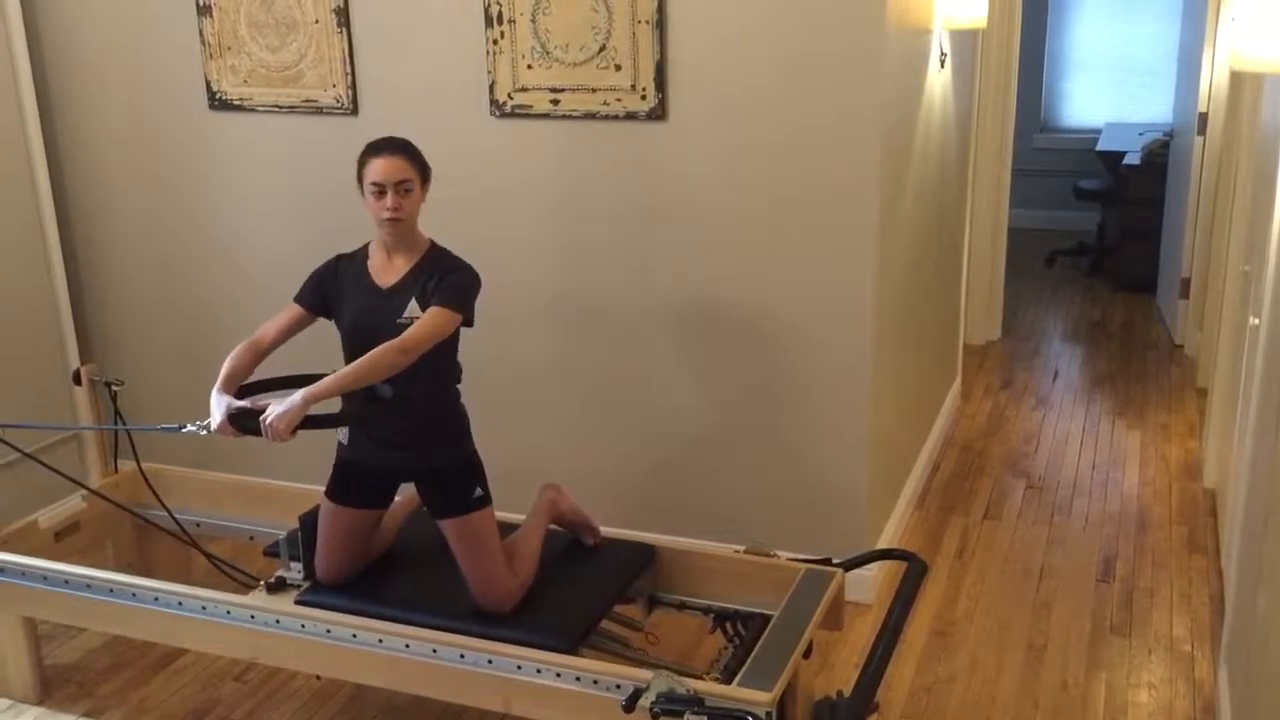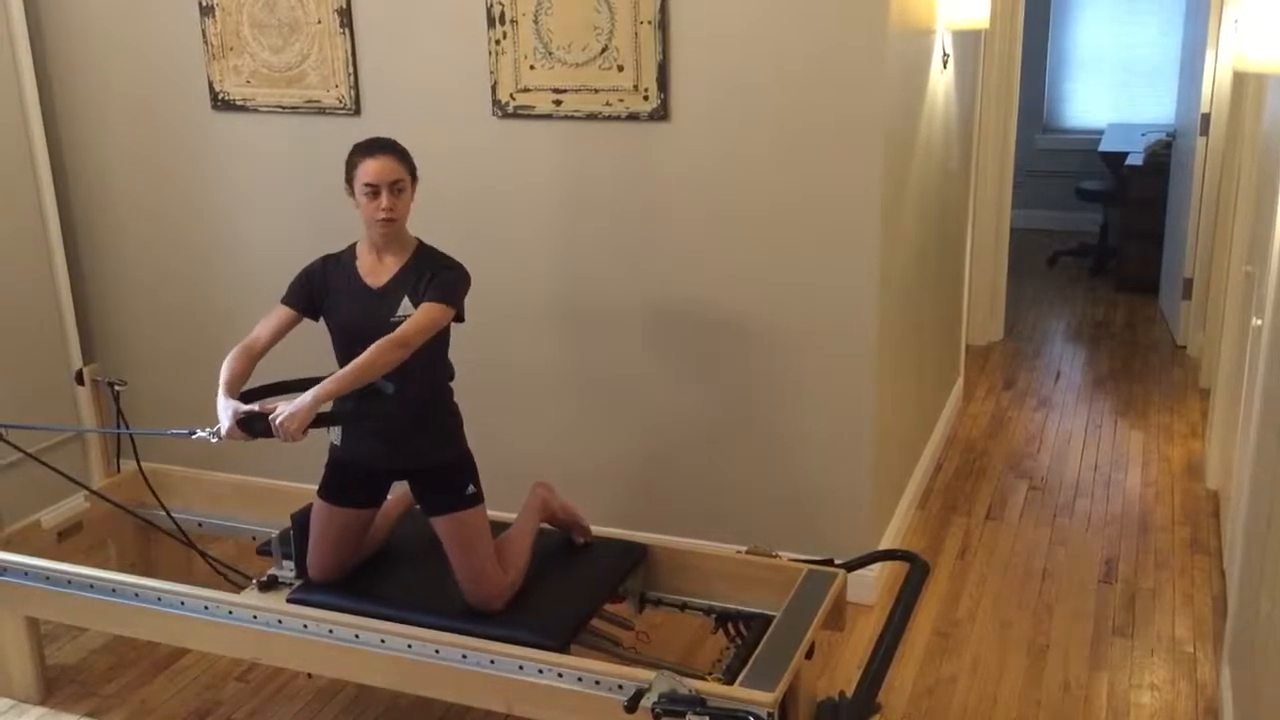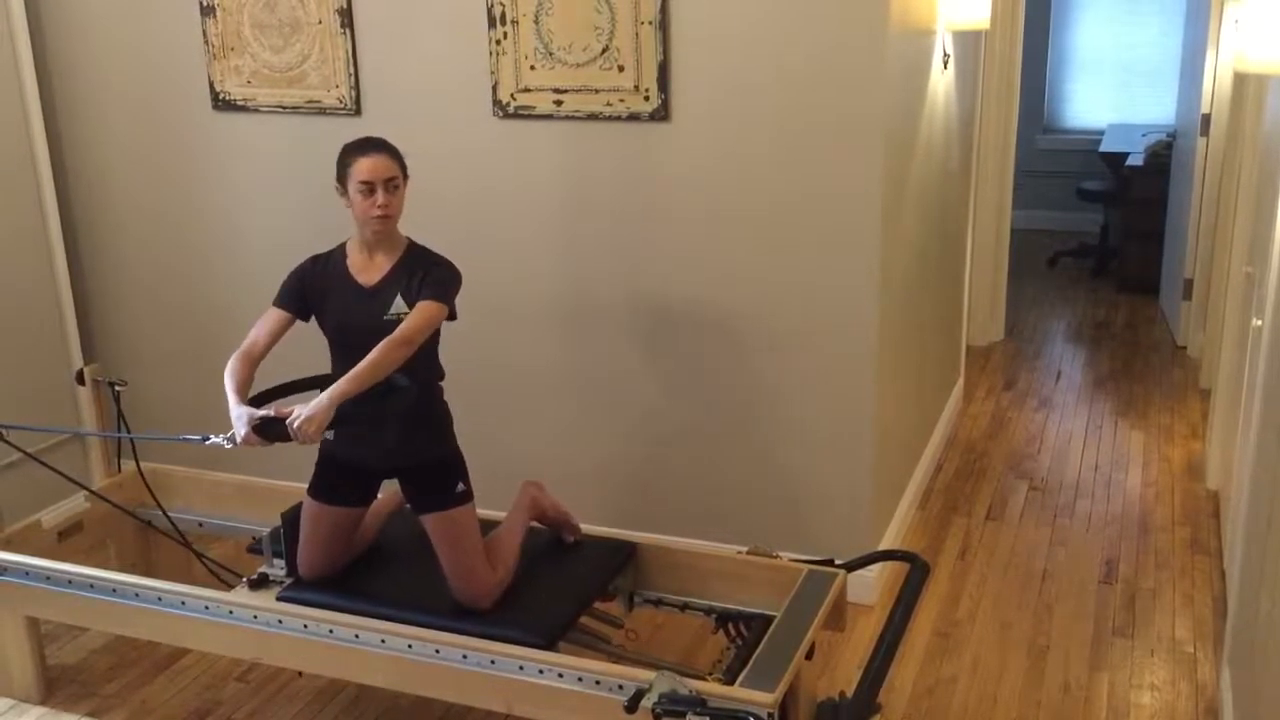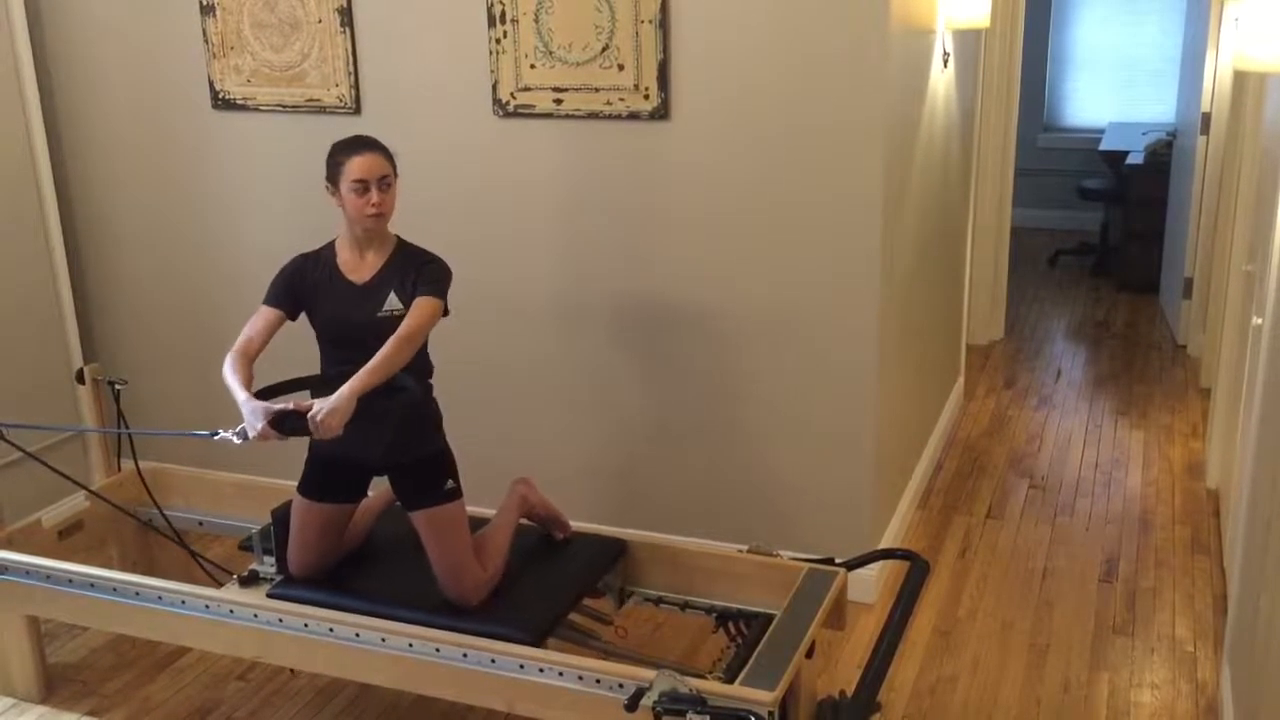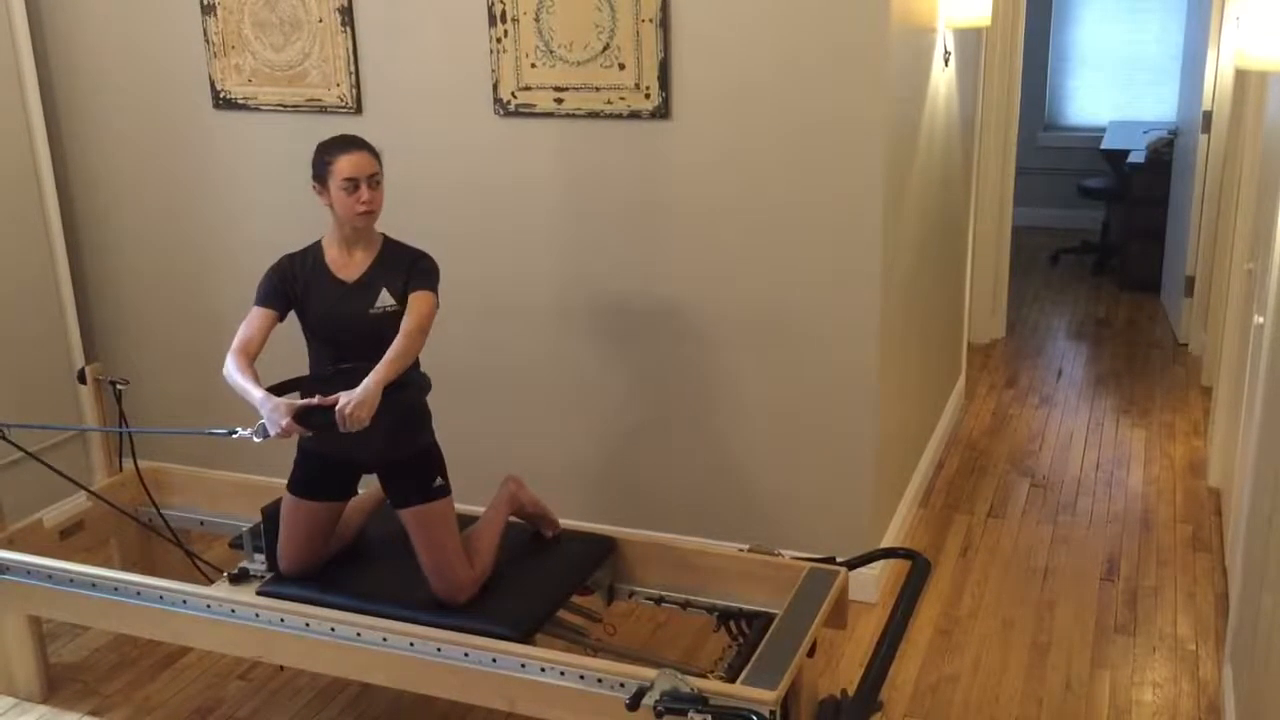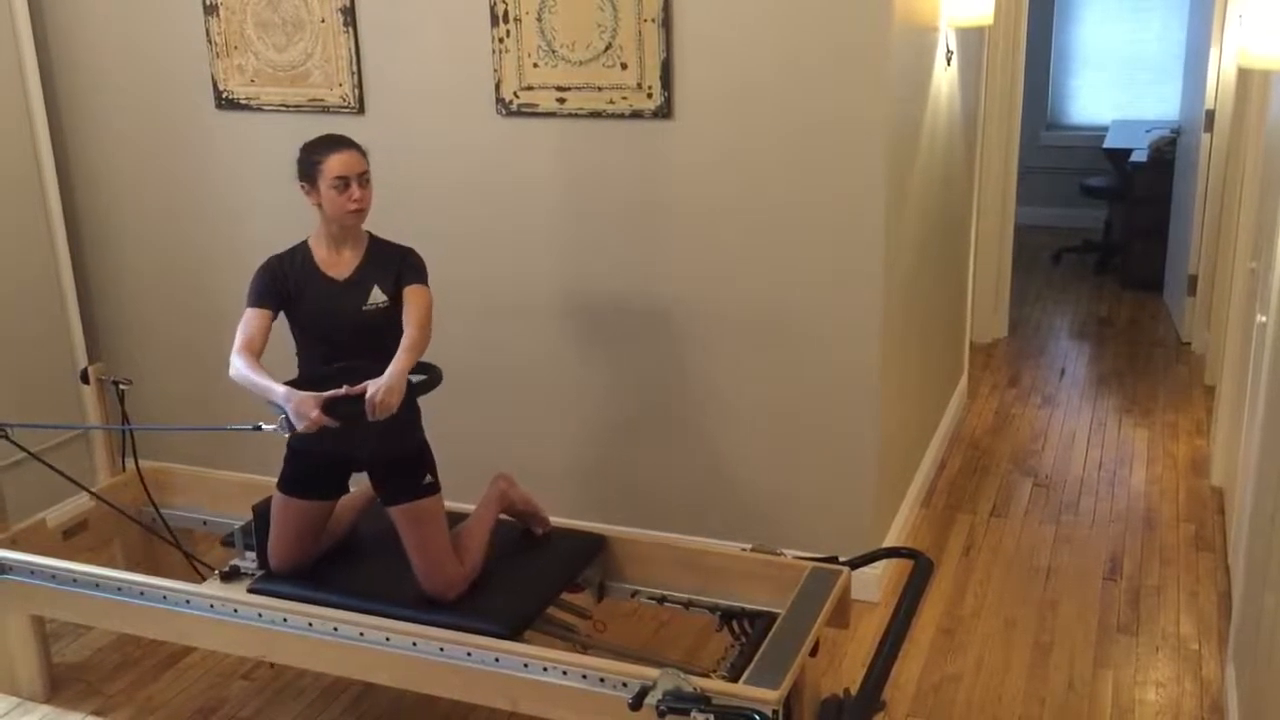
dt=0.3s
person 1, frame 1
left shoulder: (452, 275)
right shoulder: (338, 273)
left elbow: (404, 351)
right elbow: (260, 342)
left wrist: (303, 399)
right wrist: (221, 392)
left hip: (439, 448)
right hip: (364, 445)
left knee: (497, 598)
right knee: (331, 575)
left ankle: (547, 506)
right ankle: (412, 501)
person 1, frame 2
left shoulder: (443, 273)
right shoulder: (325, 274)
left elbow: (399, 345)
right elbow: (250, 347)
left wrist: (310, 400)
right wrist: (227, 398)
left hip: (433, 445)
right hip: (357, 443)
left knee: (489, 596)
right knee: (323, 573)
left ankle: (538, 505)
right ankle: (403, 501)
person 1, frame 3
left shoulder: (434, 272)
right shoulder: (315, 274)
left elbow: (402, 343)
right elbow: (247, 353)
left wrist: (326, 401)
right wrist: (237, 406)
left hip: (423, 442)
right hip: (349, 442)
left knee: (477, 594)
right knee: (312, 572)
left ankle: (528, 503)
right ankle: (395, 500)
person 1, frame 4
left shoulder: (425, 268)
right shoulder: (304, 272)
left elbow: (408, 339)
right elbow: (239, 355)
left wrist: (348, 395)
right wrist: (249, 403)
left hip: (413, 437)
right hip: (337, 439)
left knee: (467, 591)
right knee: (303, 568)
left ankle: (518, 501)
right ankle: (385, 496)
person 1, frame 5
left shoulder: (413, 265)
right shoulder: (292, 272)
left elbow: (413, 333)
right elbow: (237, 358)
left wrist: (371, 387)
right wrist: (266, 401)
left hip: (403, 436)
right hip: (326, 438)
left knee: (456, 588)
right knee: (293, 566)
left ankle: (507, 498)
right ankle: (374, 498)
person 1, frame 6
left shoulder: (399, 261)
right shoulder: (280, 272)
left elbow: (417, 325)
right elbow: (240, 361)
left wrist: (396, 374)
right wrist: (288, 397)
left hip: (394, 433)
right hip: (318, 435)
left knee: (445, 585)
right knee: (283, 564)
left ankle: (498, 497)
right ankle: (366, 495)
